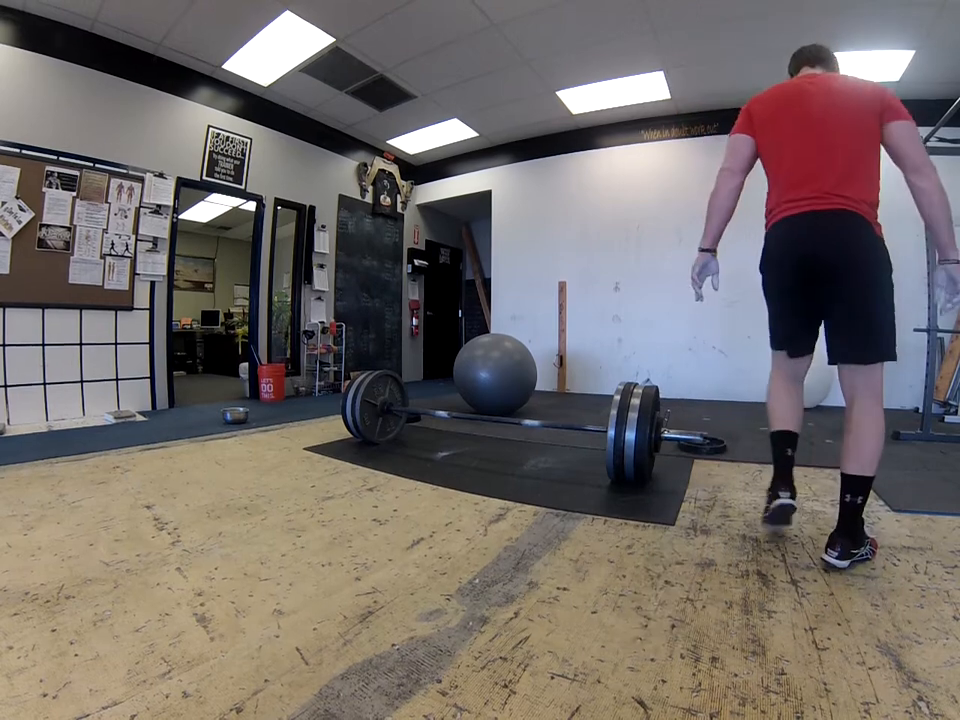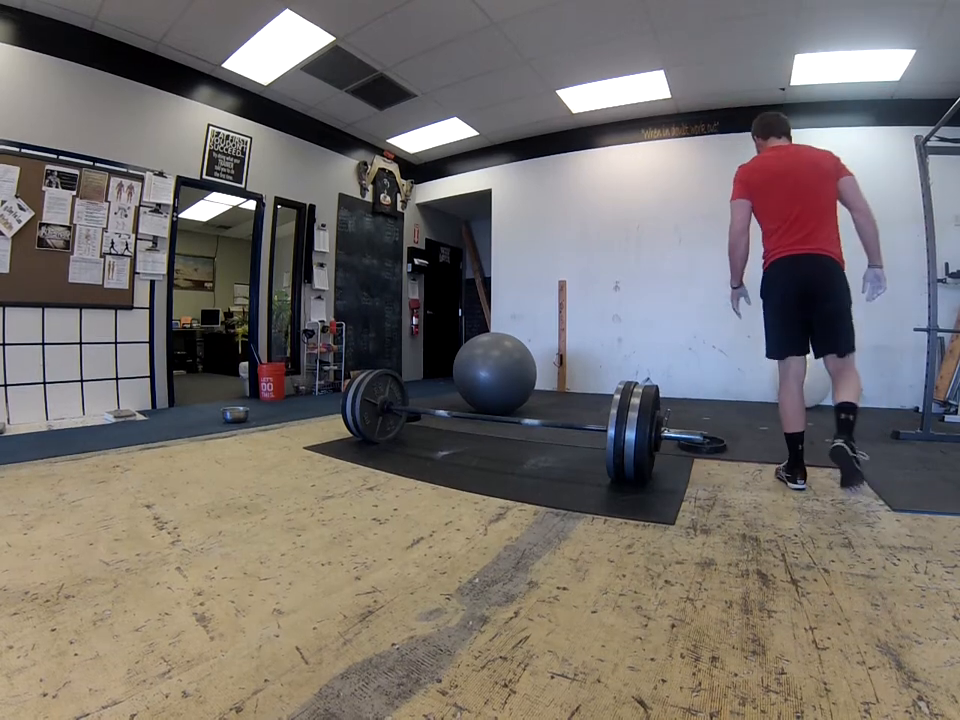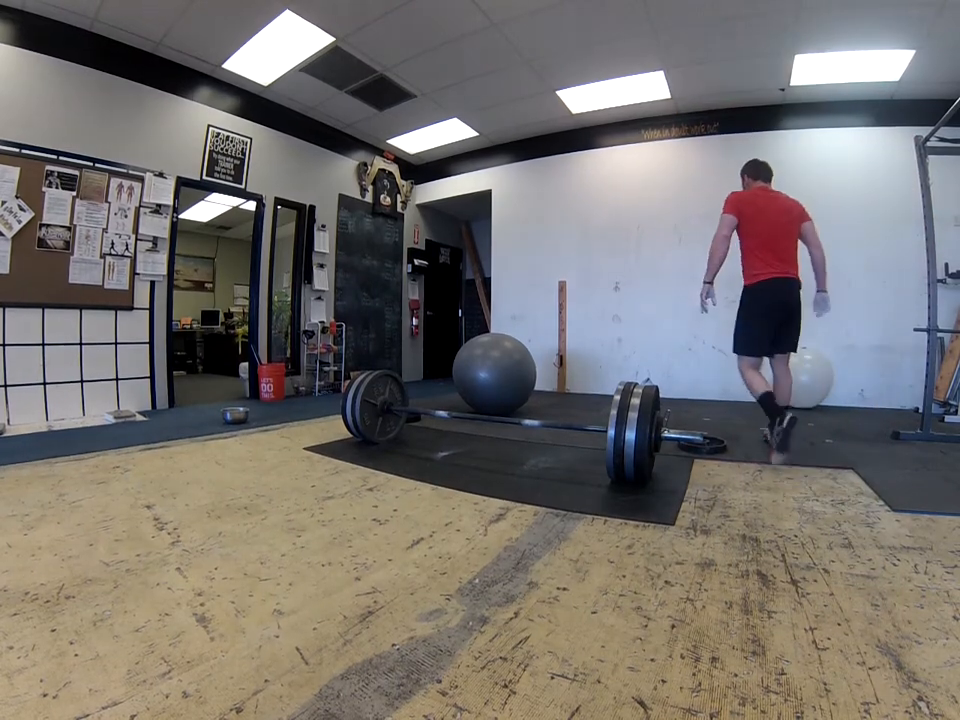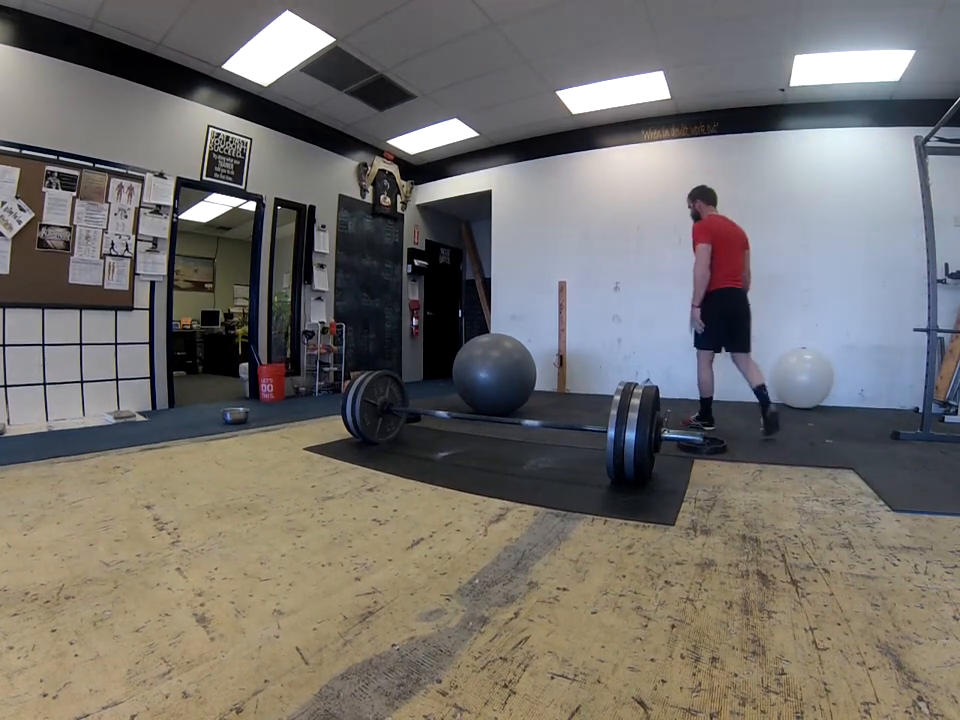
dt=0.5s
person 1, frame 1
left shoulder: (761, 104)
right shoulder: (872, 95)
left elbow: (729, 176)
left wrist: (707, 247)
left hip: (786, 241)
right hip: (853, 239)
left knee: (787, 366)
right knee: (864, 391)
left ankle: (783, 481)
right ankle: (847, 532)
person 1, frame 2
left shoulder: (749, 172)
right shoulder: (826, 159)
left elbow: (738, 233)
right elbow: (861, 210)
left wrist: (737, 282)
right wrist: (874, 264)
left hip: (781, 275)
right hip: (827, 271)
left knee: (791, 375)
right knee: (843, 365)
left ankle: (796, 467)
right ankle: (844, 437)
person 1, frame 3
left shoulder: (738, 200)
right shoulder: (793, 205)
left elbow: (721, 239)
right elbow: (816, 247)
left wrist: (708, 281)
right wrist: (821, 290)
left hip: (760, 290)
right hip: (790, 290)
left knee: (749, 366)
right knee: (781, 364)
left ankle: (779, 416)
right ankle: (779, 429)
person 1, frame 4
left shoulder: (702, 226)
right shoulder: (737, 229)
left elbow: (702, 267)
right elbow: (746, 271)
left wrist: (695, 305)
left hip: (715, 300)
right hip: (738, 299)
left knee: (704, 359)
right knee: (743, 359)
left ankle: (705, 417)
right ankle: (767, 408)
